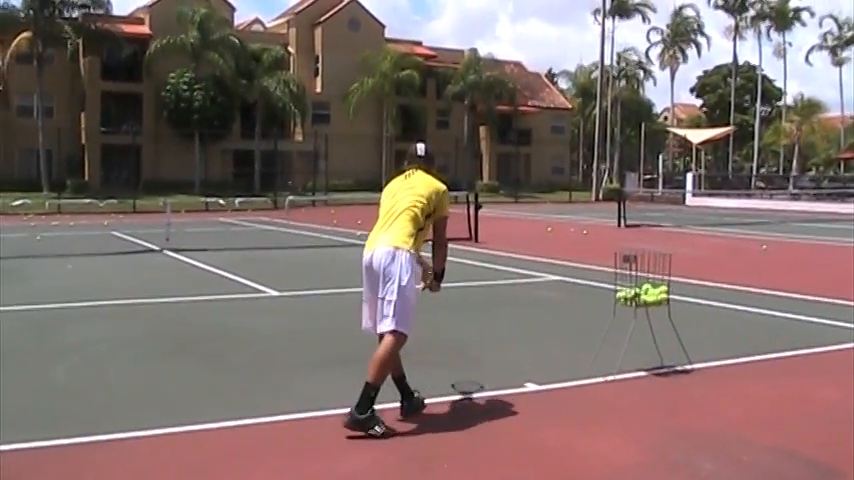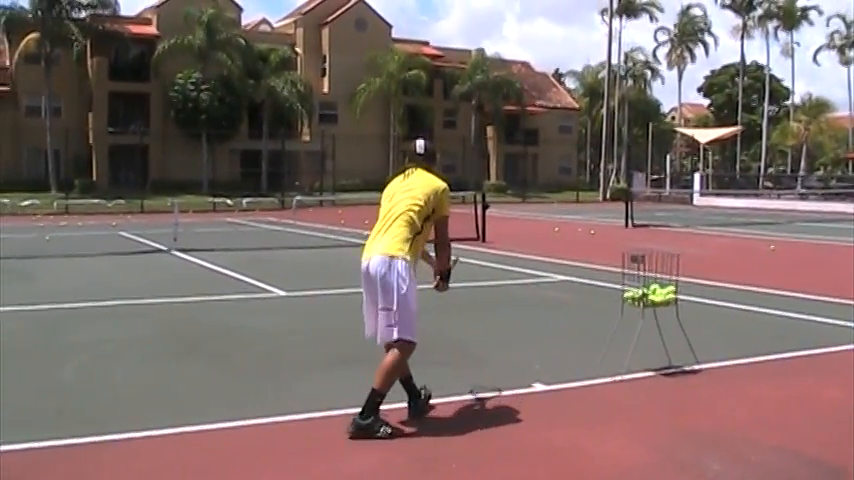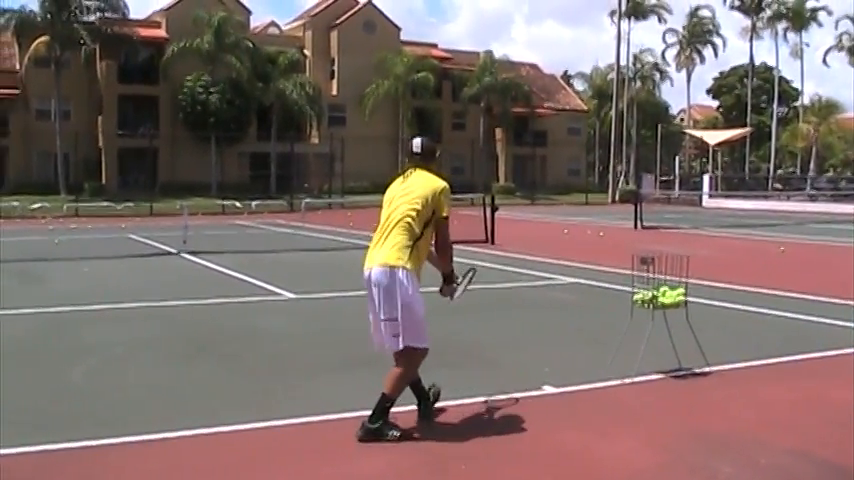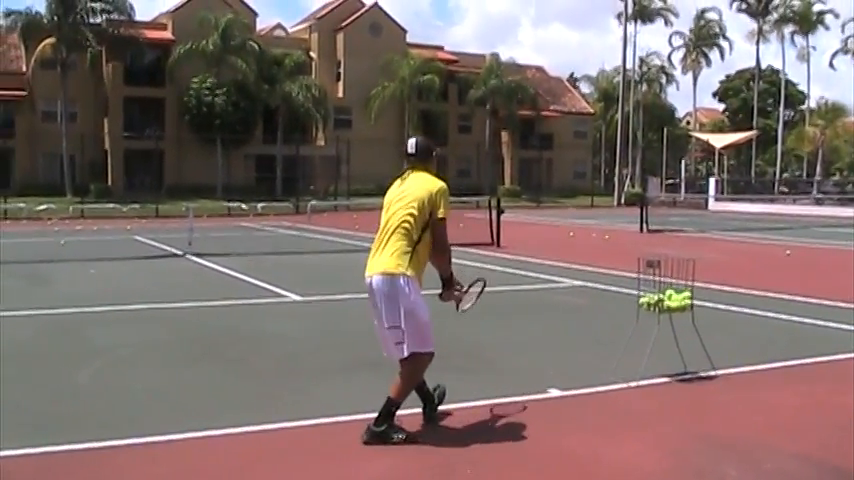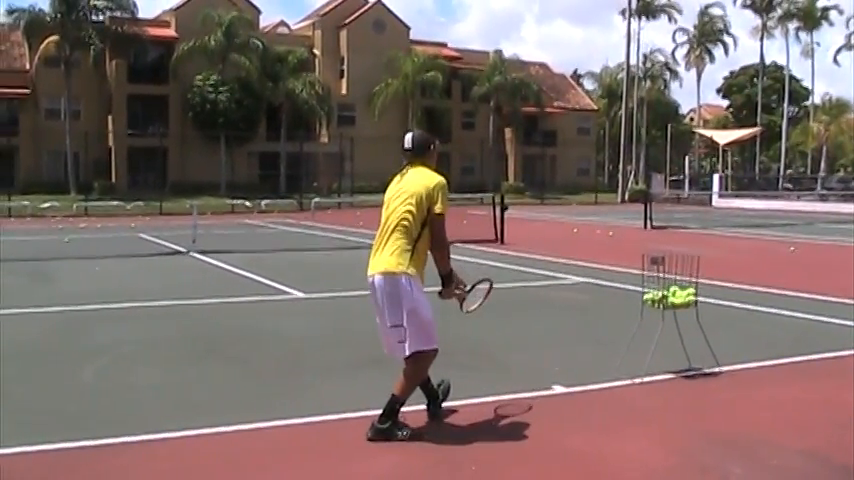
dt=0.2s
person 1, frame 1
left shoulder: (393, 185)
right shoulder: (437, 188)
right elbow: (439, 240)
left wrist: (422, 265)
right wrist: (437, 275)
left hip: (371, 251)
right hip: (396, 254)
left knee: (387, 331)
right knee: (395, 333)
left ankle: (408, 398)
right ankle: (361, 410)
person 1, frame 2
left shoulder: (394, 183)
right shoulder: (438, 186)
right elbow: (441, 240)
left wrist: (432, 262)
right wrist: (445, 274)
left hip: (370, 257)
right hip: (393, 262)
left knee: (393, 339)
right knee: (402, 342)
left ankle: (415, 398)
right ankle: (366, 417)
person 1, frame 3
left shoulder: (396, 185)
right shoulder: (438, 186)
right elbow: (442, 242)
left wrist: (439, 266)
right wrist: (448, 278)
left hip: (373, 266)
right hip: (396, 270)
left knee: (404, 345)
right knee: (413, 349)
left ankle: (424, 401)
right ankle: (375, 422)
person 1, frame 4
left shoulder: (397, 186)
right shoulder: (436, 187)
right elbow: (439, 245)
left wrist: (445, 274)
right wrist: (448, 282)
left hip: (376, 272)
right hip: (397, 276)
left knee: (410, 349)
right knee: (420, 353)
left ankle: (429, 403)
right ankle: (380, 425)
person 1, frame 5
left shoulder: (397, 182)
right shoulder: (434, 181)
right elbow: (437, 240)
left wrist: (449, 273)
right wrist: (447, 280)
left hip: (379, 270)
right hip: (399, 275)
left knee: (416, 346)
right knee: (424, 351)
left ankle: (433, 400)
right ankle: (385, 422)
